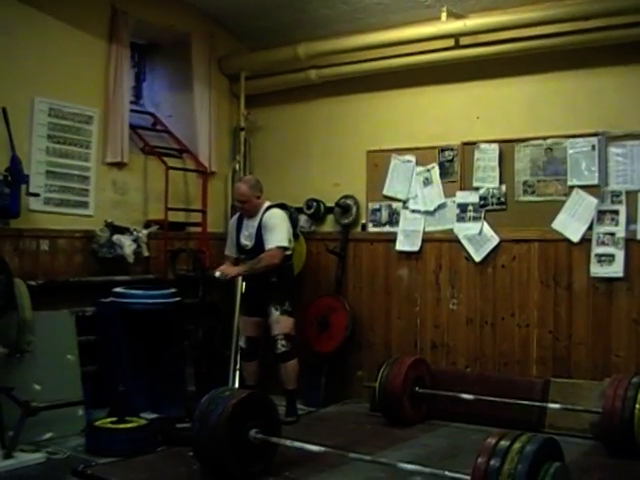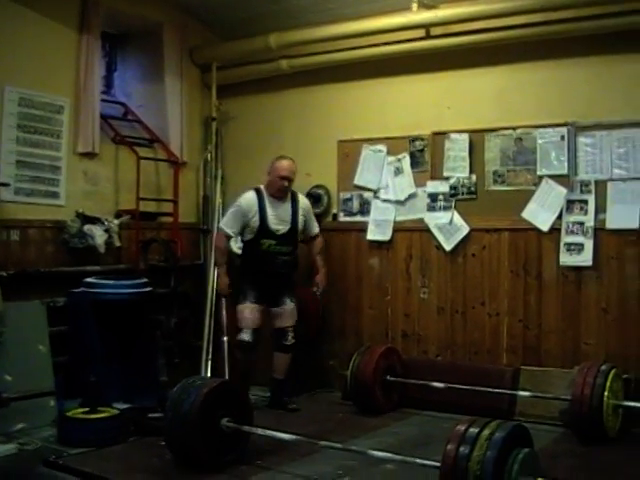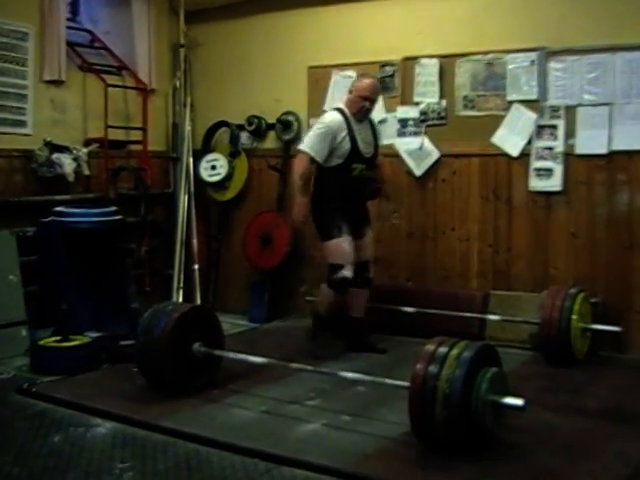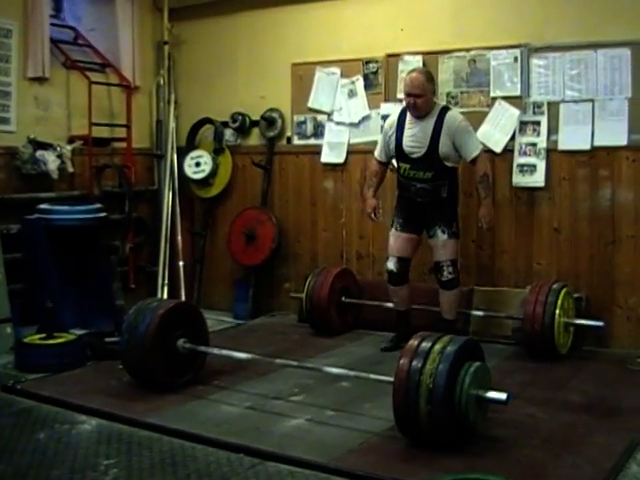
dt=1s
person 1, frame 1
left shoulder: (275, 216)
right shoulder: (236, 221)
left elbow: (274, 257)
right elbow: (232, 257)
left wrist: (239, 269)
right wrist: (224, 269)
left hip: (278, 289)
right hip: (252, 290)
left knee: (283, 346)
right knee: (247, 346)
left ankle: (291, 405)
person 1, frame 2
left shoulder: (301, 203)
right shoulder: (249, 201)
left elbow: (314, 237)
right elbow: (222, 237)
left wrist: (320, 269)
right wrist: (221, 272)
left hip: (284, 280)
right hip: (253, 279)
left knee: (286, 338)
right knee: (247, 337)
left ankle: (279, 393)
right ankle: (240, 385)
person 1, frame 3
left shoulder: (370, 126)
right shoulder: (332, 122)
left elbow: (373, 167)
right elbow: (303, 160)
left wrist: (384, 196)
right wrist: (301, 198)
left hip: (357, 207)
right hip: (331, 208)
left knee: (363, 273)
right knee: (343, 273)
left ankle: (358, 335)
right ankle: (320, 324)
person 1, frame 4
left shoulder: (453, 121)
right shoulder: (394, 122)
left elbow: (480, 160)
right elbow: (379, 161)
left wrist: (486, 201)
right wrist: (370, 194)
left hip: (441, 207)
right hip: (406, 205)
left knee: (446, 271)
right knee: (395, 269)
right ankle: (403, 330)
